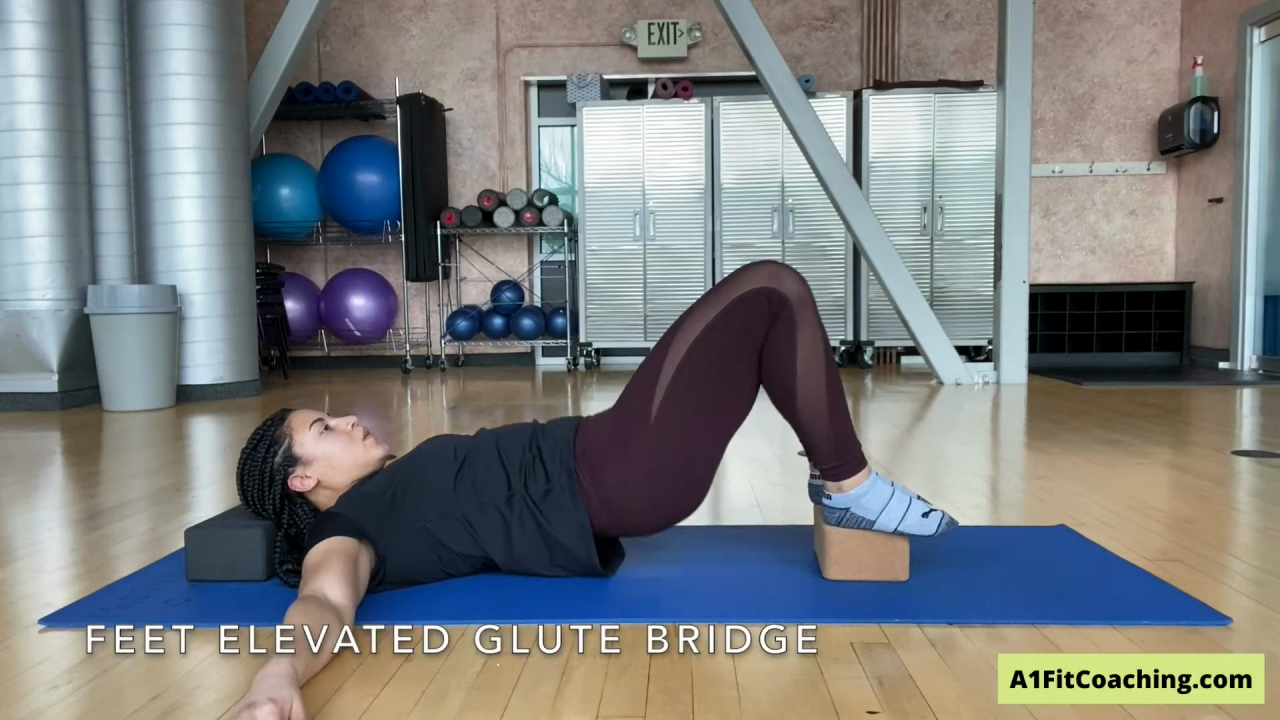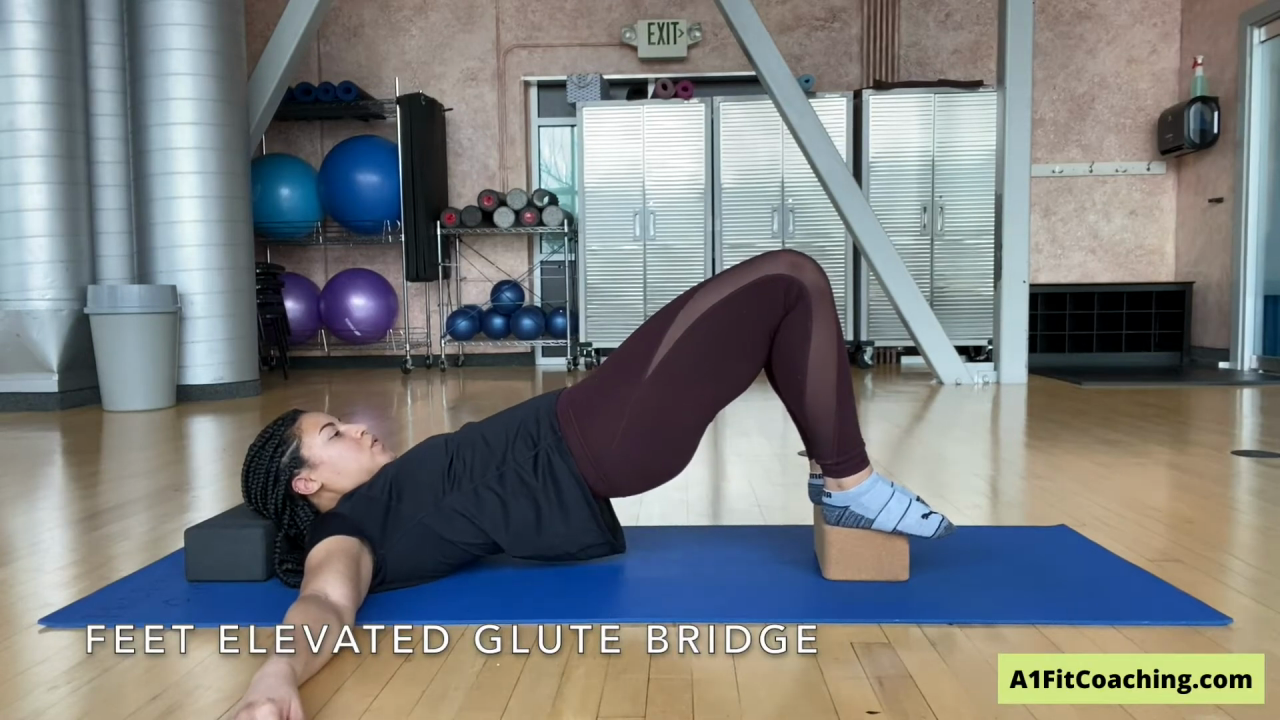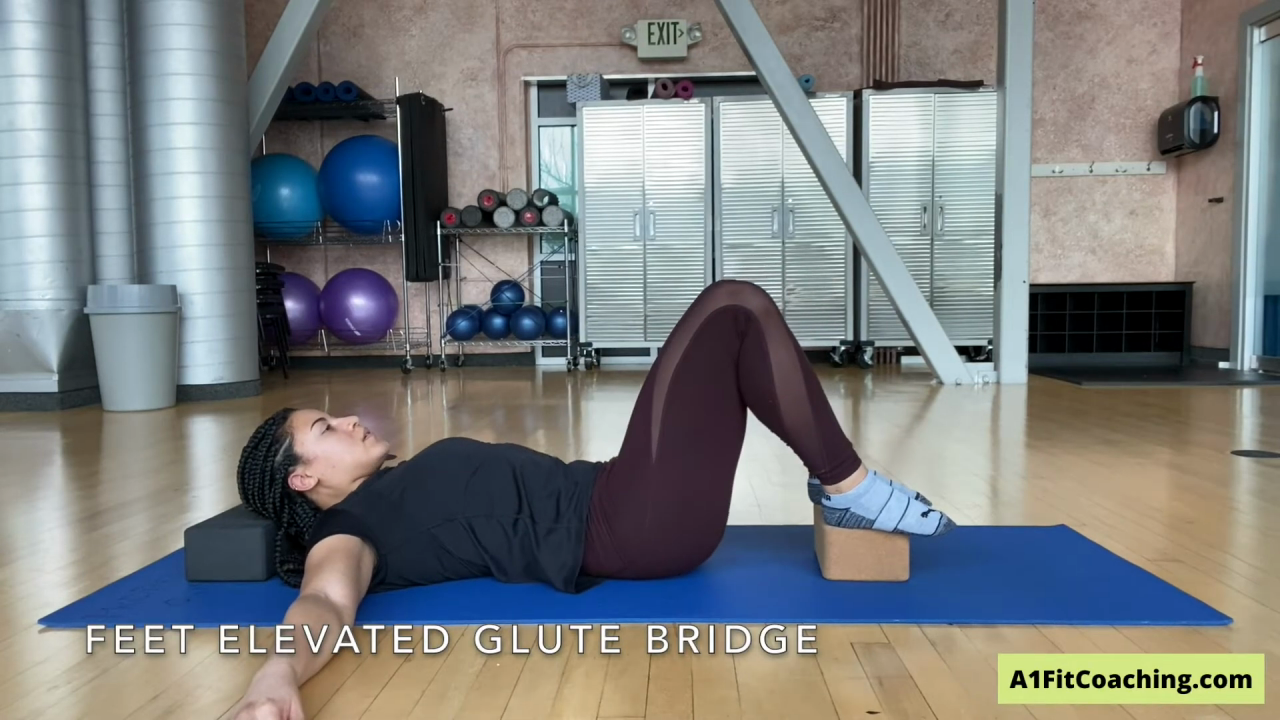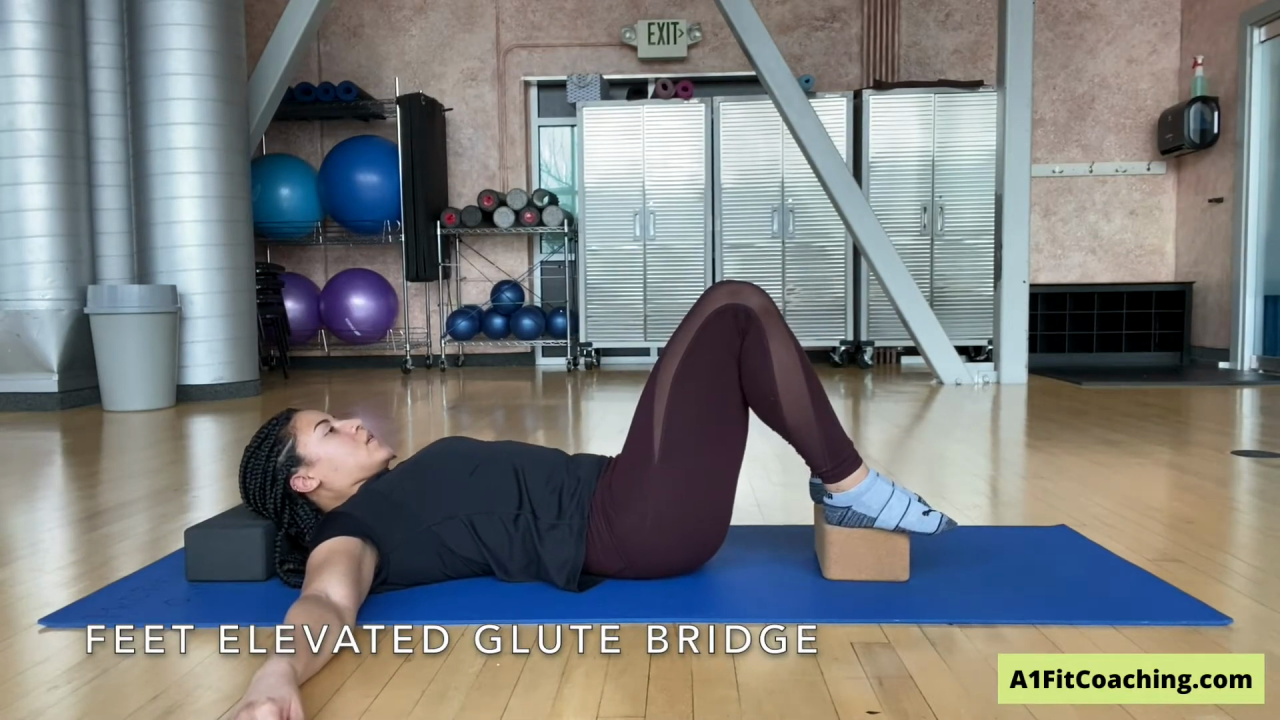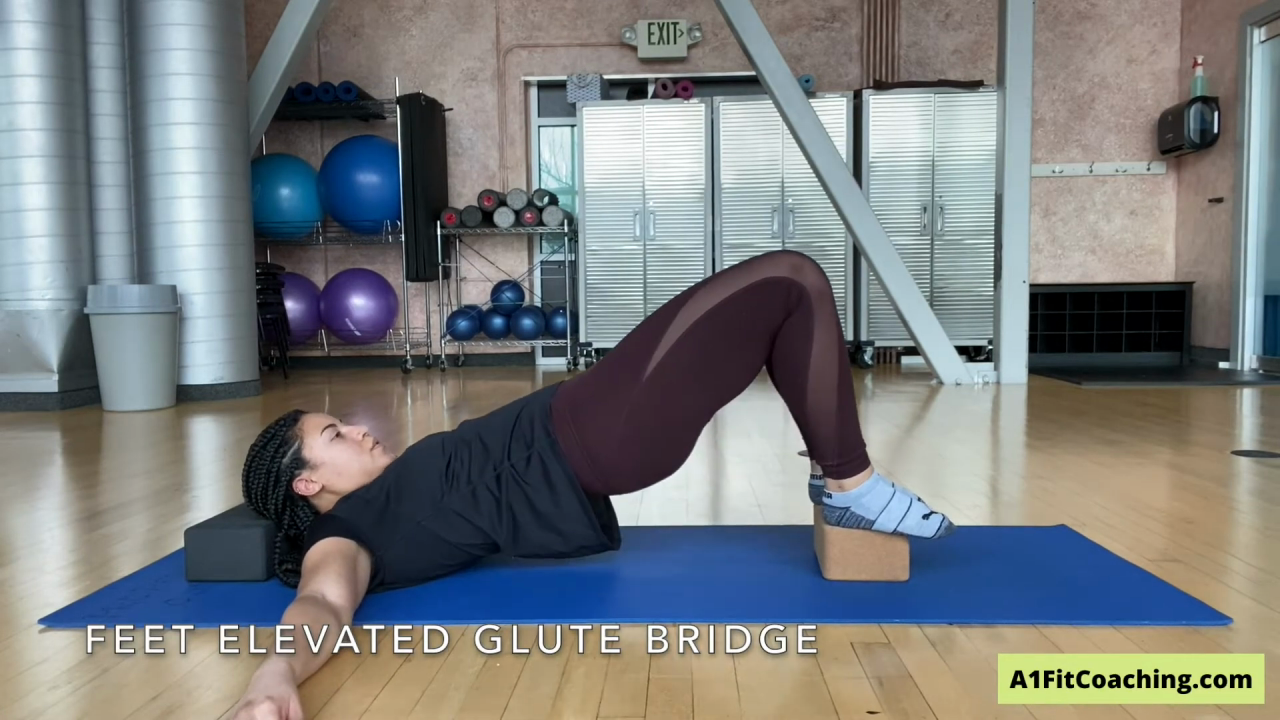
dt=1s
person 1, frame 1
left shoulder: (378, 501)
right shoulder: (345, 535)
right elbow: (325, 603)
left hip: (601, 465)
right hip: (626, 476)
left knee: (766, 292)
right knee: (771, 290)
left ankle: (845, 486)
right ankle: (851, 490)
person 1, frame 2
left shoulder: (376, 505)
right shoulder: (346, 535)
right elbow: (327, 603)
left hip: (594, 440)
right hip: (606, 438)
left knee: (785, 290)
right knee: (791, 280)
left ankle: (841, 480)
right ankle: (849, 486)
person 1, frame 3
left shoulder: (385, 497)
right shoulder: (348, 533)
right elbow: (325, 603)
left hip: (604, 501)
right hip: (643, 525)
left knee: (736, 320)
right knee: (734, 309)
left ankle: (846, 489)
right ankle: (849, 490)
person 1, frame 4
left shoulder: (388, 500)
right shoulder: (349, 535)
right elbow: (326, 603)
left hip: (612, 493)
right hip: (644, 524)
left knee: (737, 316)
right knee: (735, 309)
left ankle: (848, 489)
right ankle: (851, 489)
person 1, frame 5
left shoulder: (375, 507)
right shoulder: (344, 538)
right elbow: (324, 603)
left hip: (592, 434)
left knee: (784, 289)
right knee: (791, 281)
left ankle: (844, 483)
right ankle: (850, 486)
